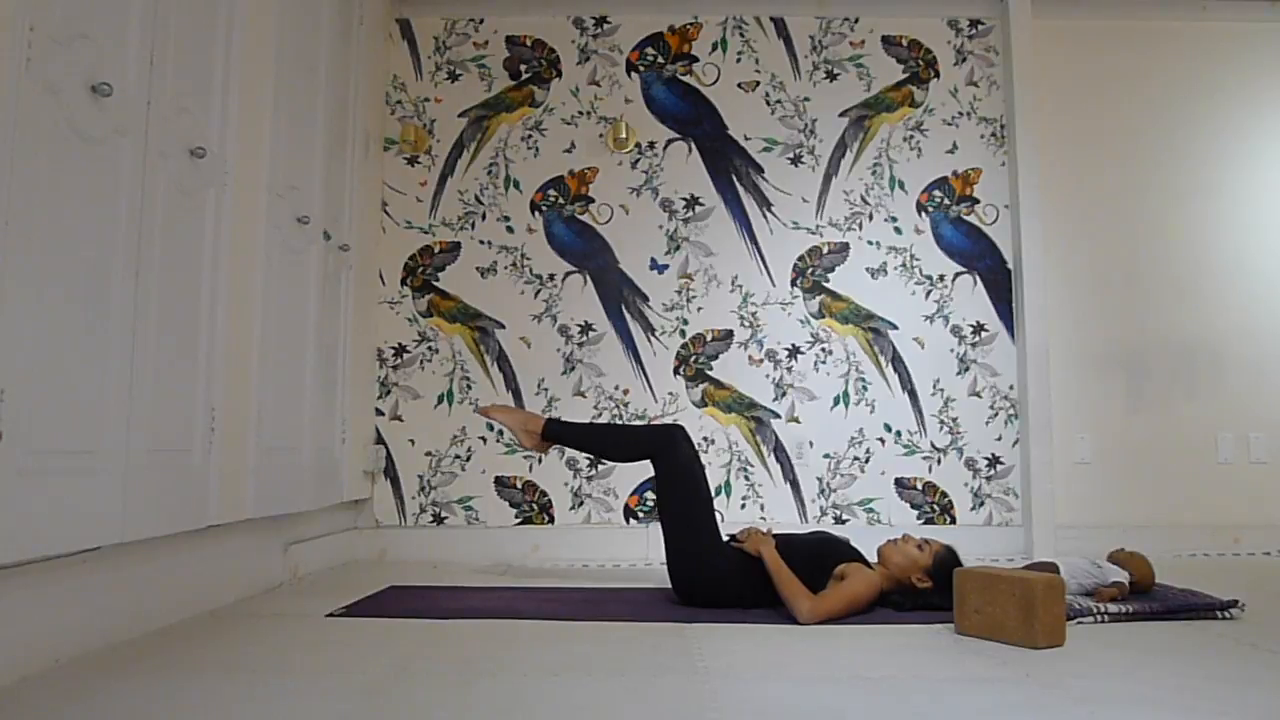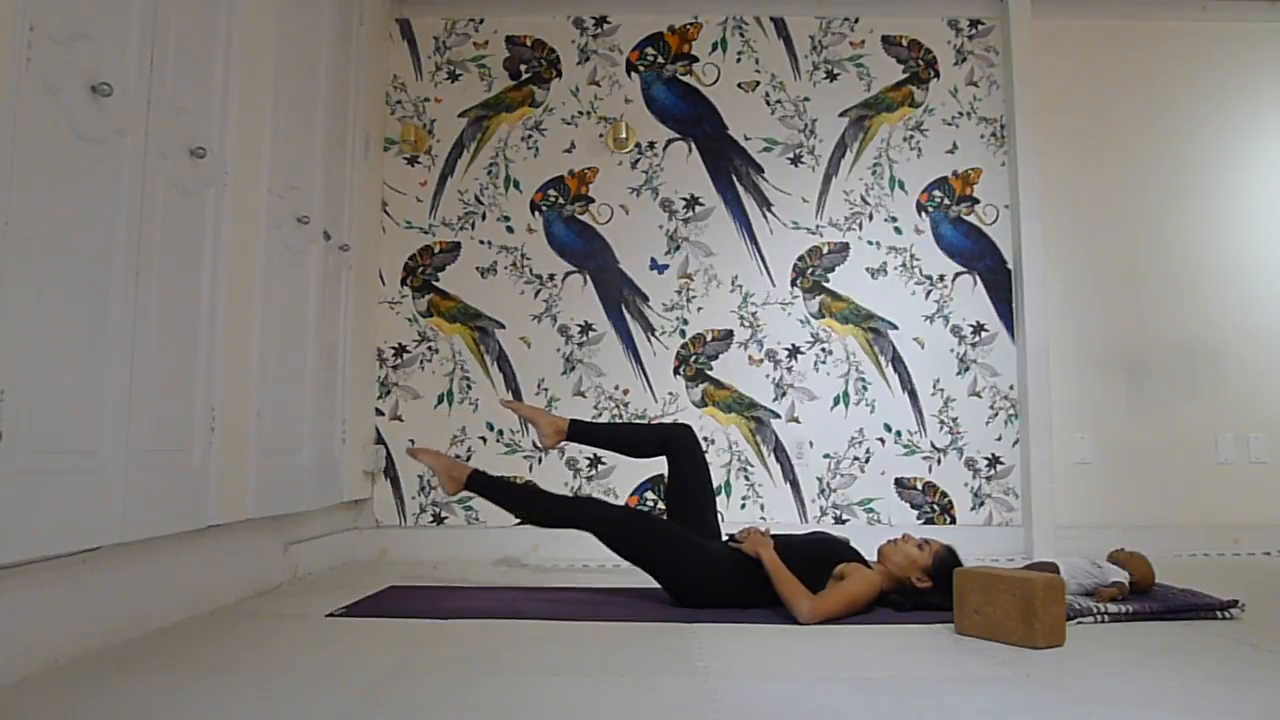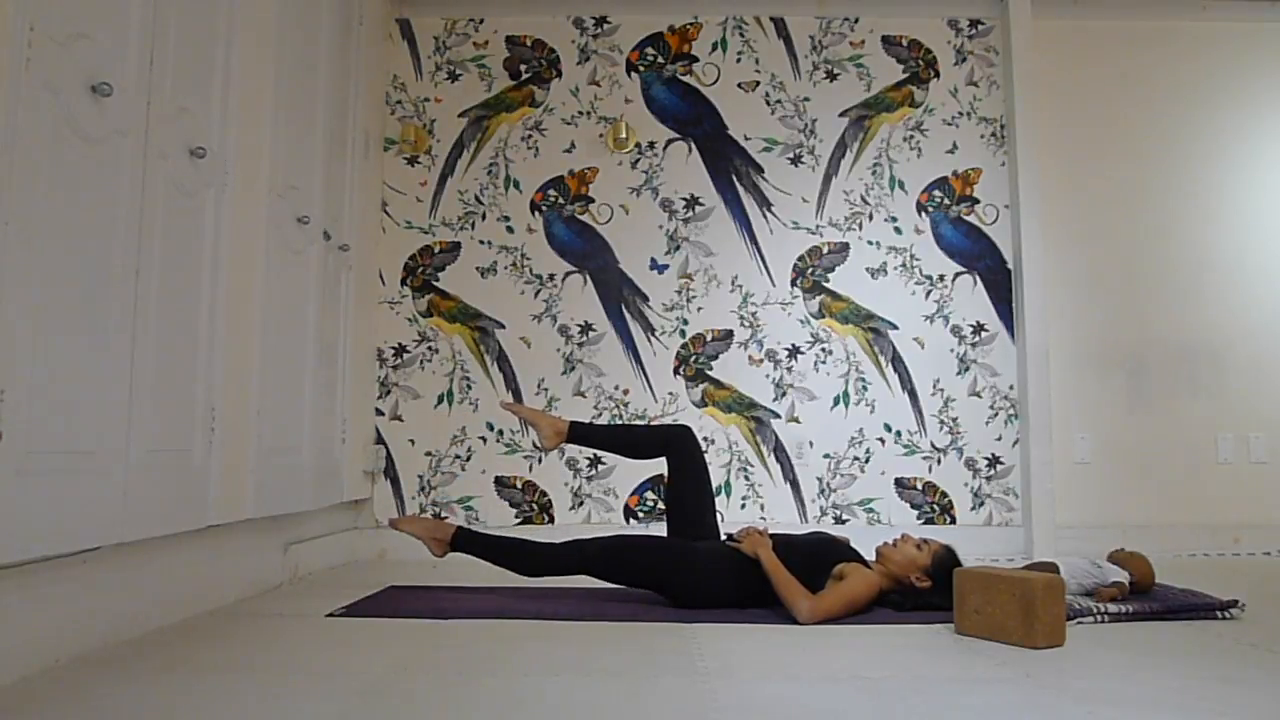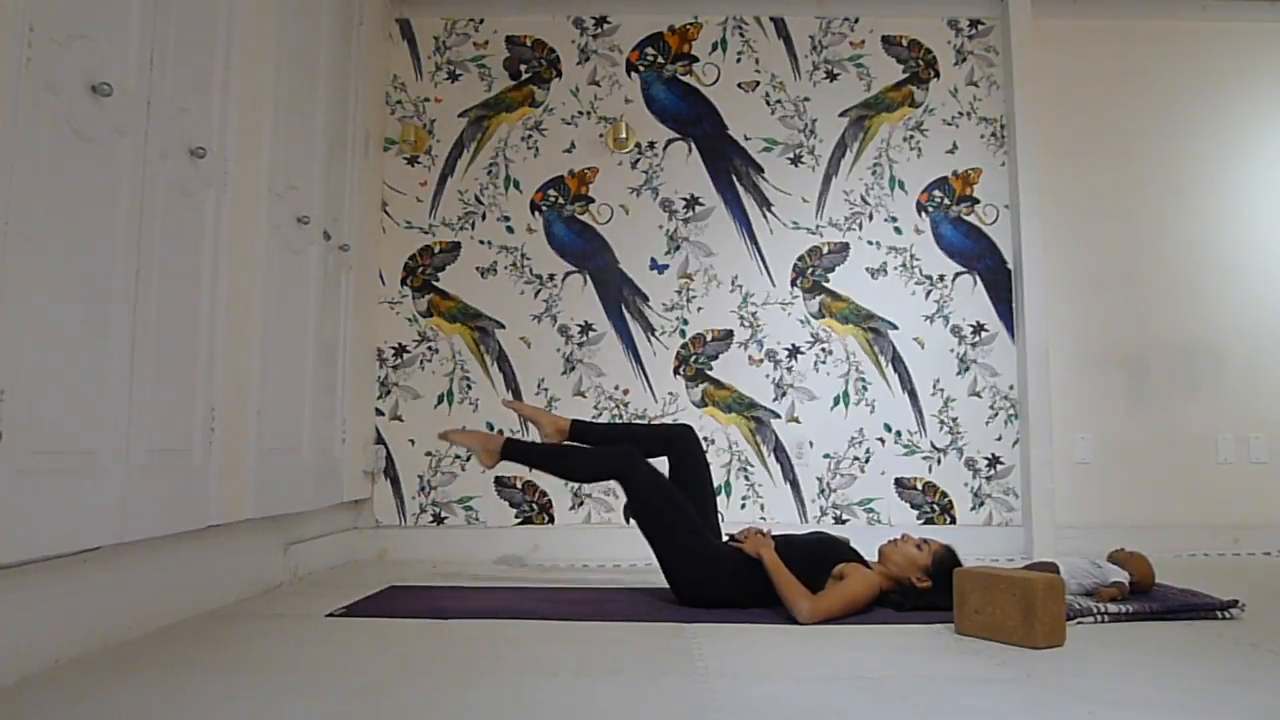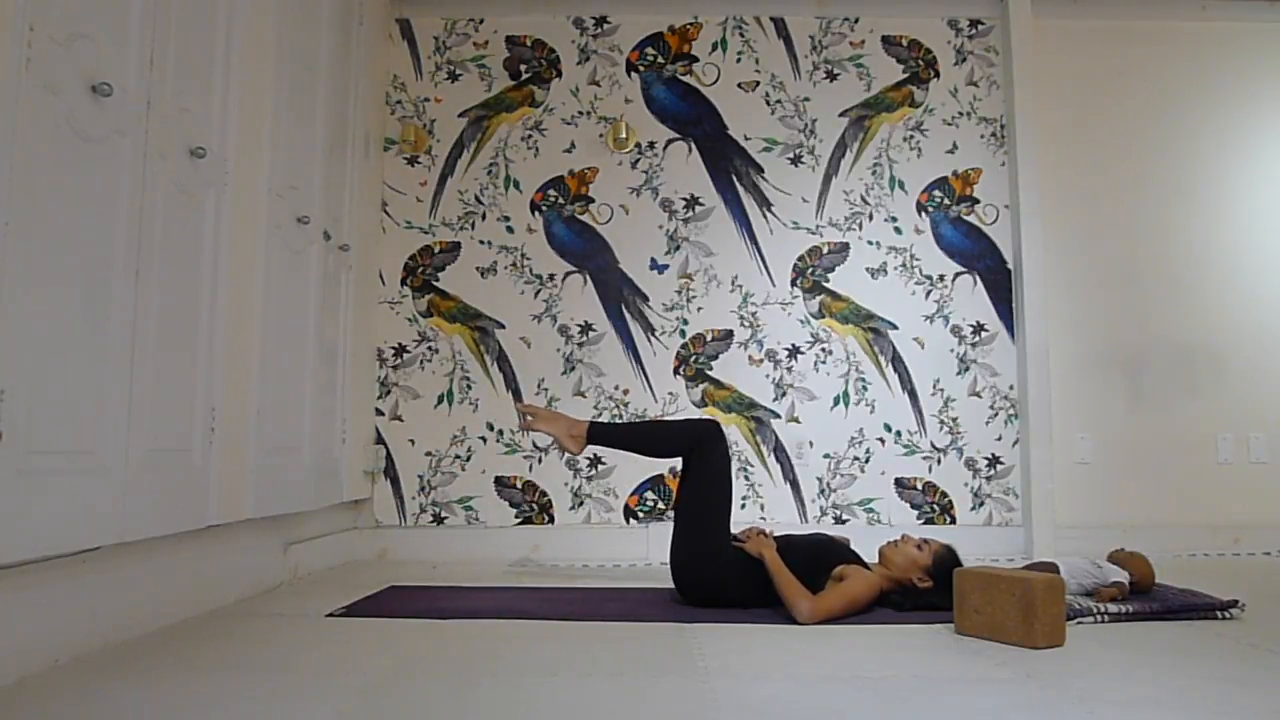
dt=1s
person 1, frame 1
left shoulder: (866, 584)
right shoulder: (860, 569)
left elbow: (808, 609)
left wrist: (766, 551)
right wrist: (761, 541)
left hip: (713, 577)
right hip: (721, 564)
left knee: (665, 444)
right knee: (673, 437)
left ankle: (544, 428)
right ankle: (548, 432)
person 1, frame 2
left shoulder: (867, 585)
right shoulder: (857, 566)
left elbow: (807, 609)
left wrist: (763, 551)
right wrist: (759, 541)
left hip: (712, 578)
right hip: (715, 556)
left knee: (589, 511)
right knee: (679, 438)
left ankle: (467, 478)
right ankle: (563, 430)
person 1, frame 3
left shoulder: (866, 585)
right shoulder: (855, 562)
left elbow: (807, 609)
left wrist: (762, 552)
right wrist: (763, 539)
left hip: (710, 578)
right hip: (712, 553)
left knee: (574, 553)
right knee: (678, 438)
left ankle: (454, 538)
right ankle: (564, 431)
person 1, frame 4
left shoulder: (866, 585)
right shoulder: (857, 567)
left elbow: (807, 609)
left wrist: (765, 553)
right wrist: (761, 539)
left hip: (712, 577)
right hip: (718, 558)
left knee: (626, 462)
right knee: (680, 437)
left ankle: (503, 449)
right ankle: (566, 430)
person 1, frame 5
left shoulder: (866, 586)
right shoulder: (860, 570)
left elbow: (807, 610)
left wrist: (767, 552)
right wrist: (763, 540)
left hip: (711, 574)
right hip: (716, 567)
left knee: (708, 434)
right knee: (702, 441)
left ankle: (584, 432)
right ankle: (585, 433)
